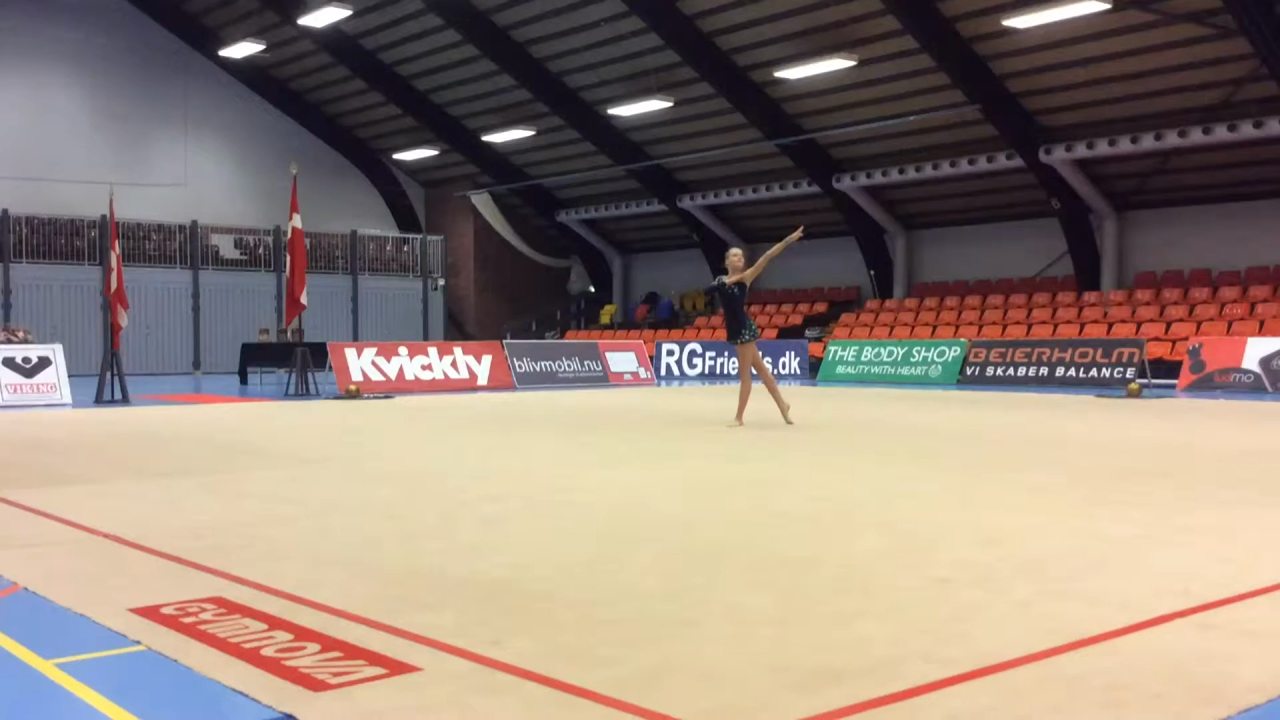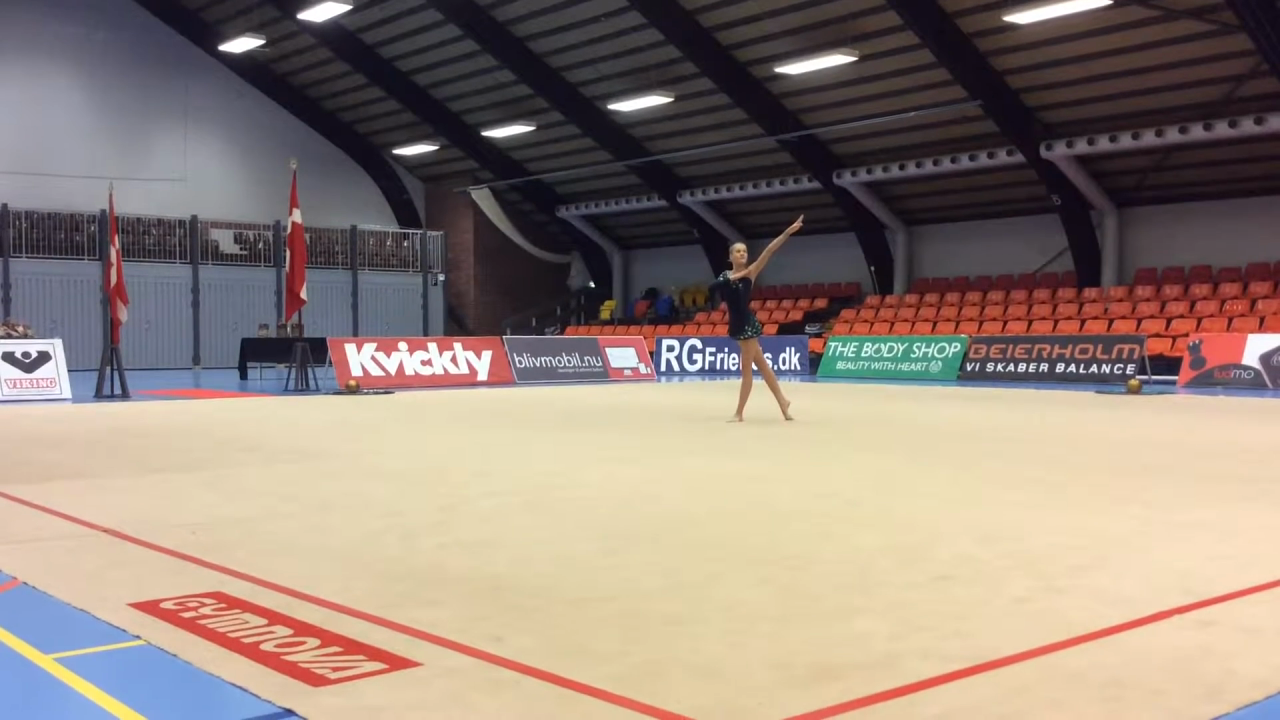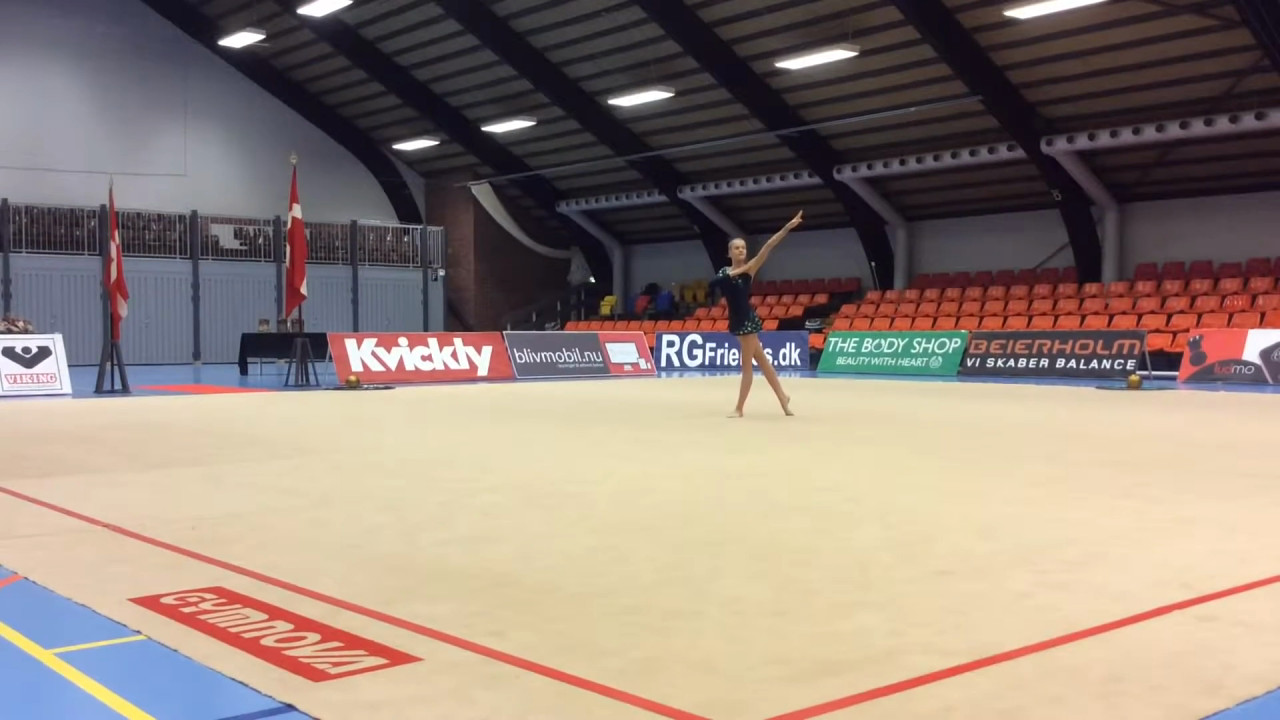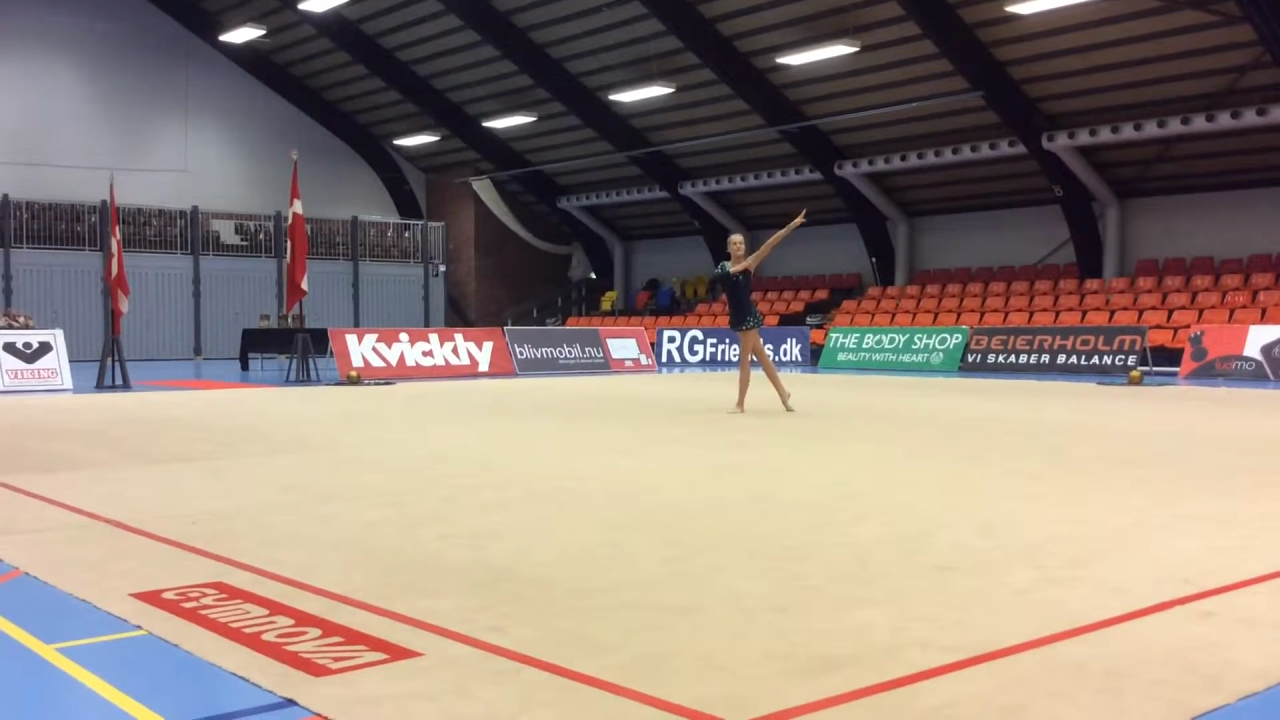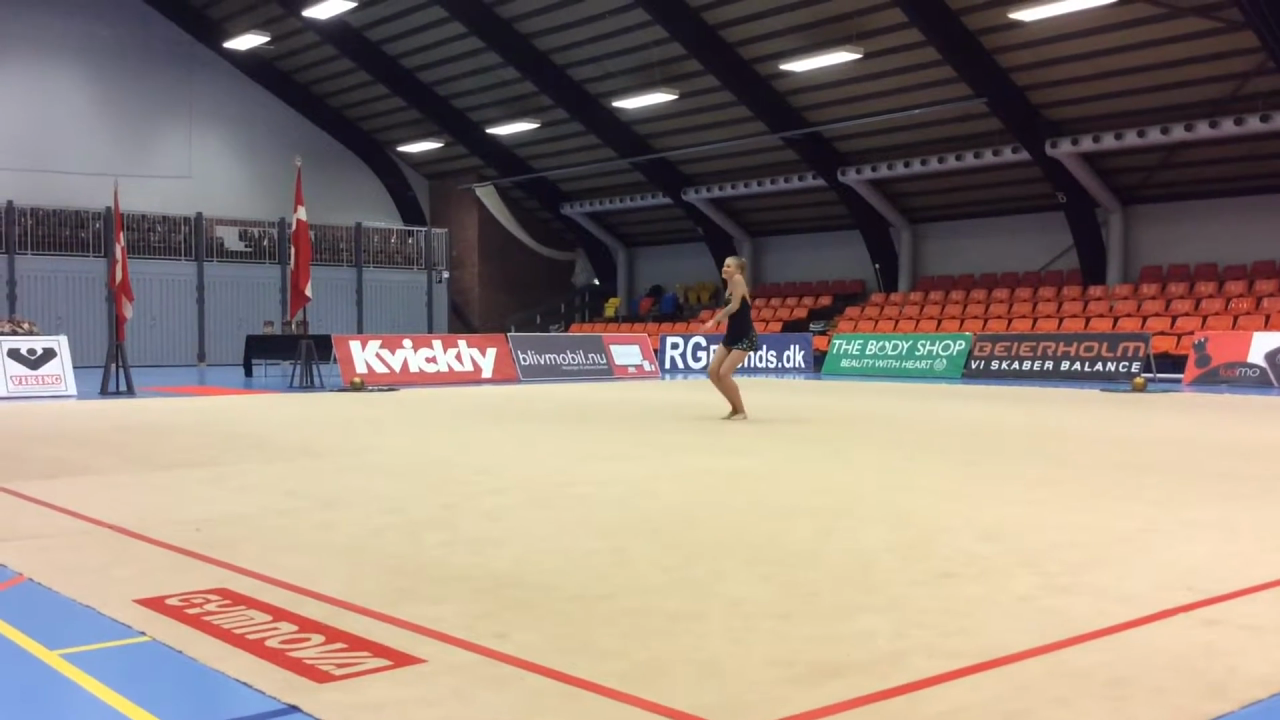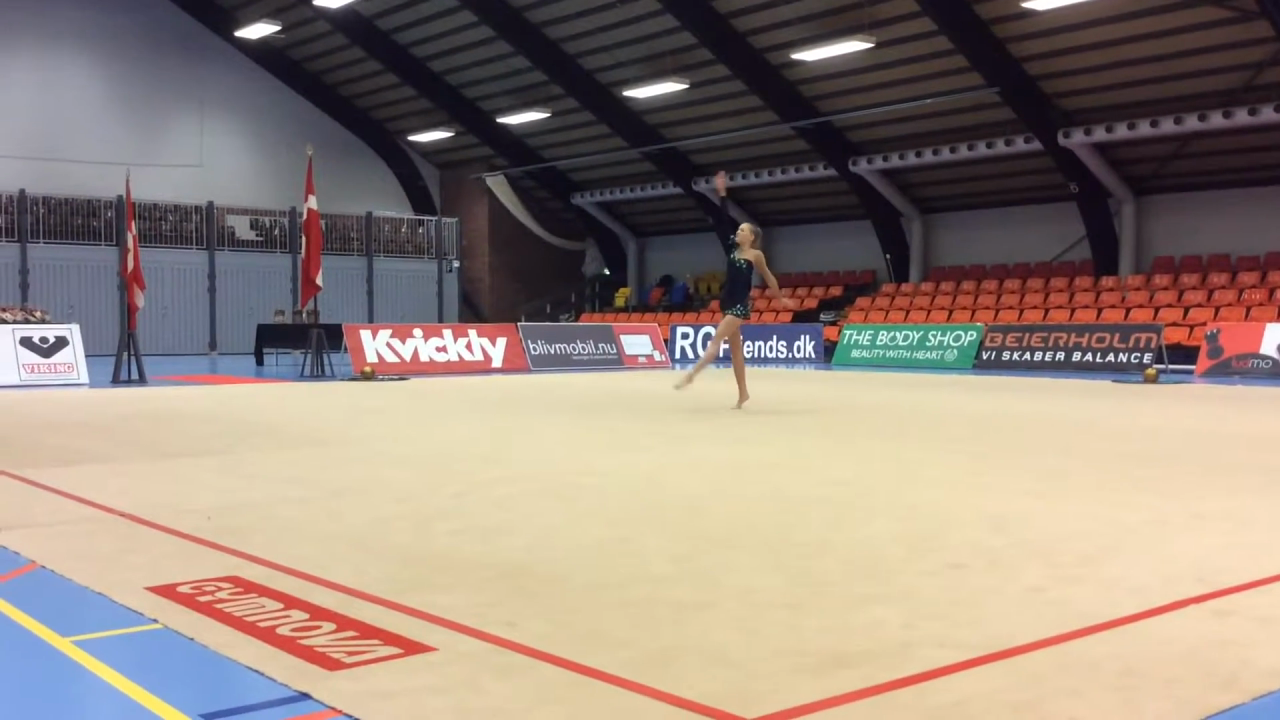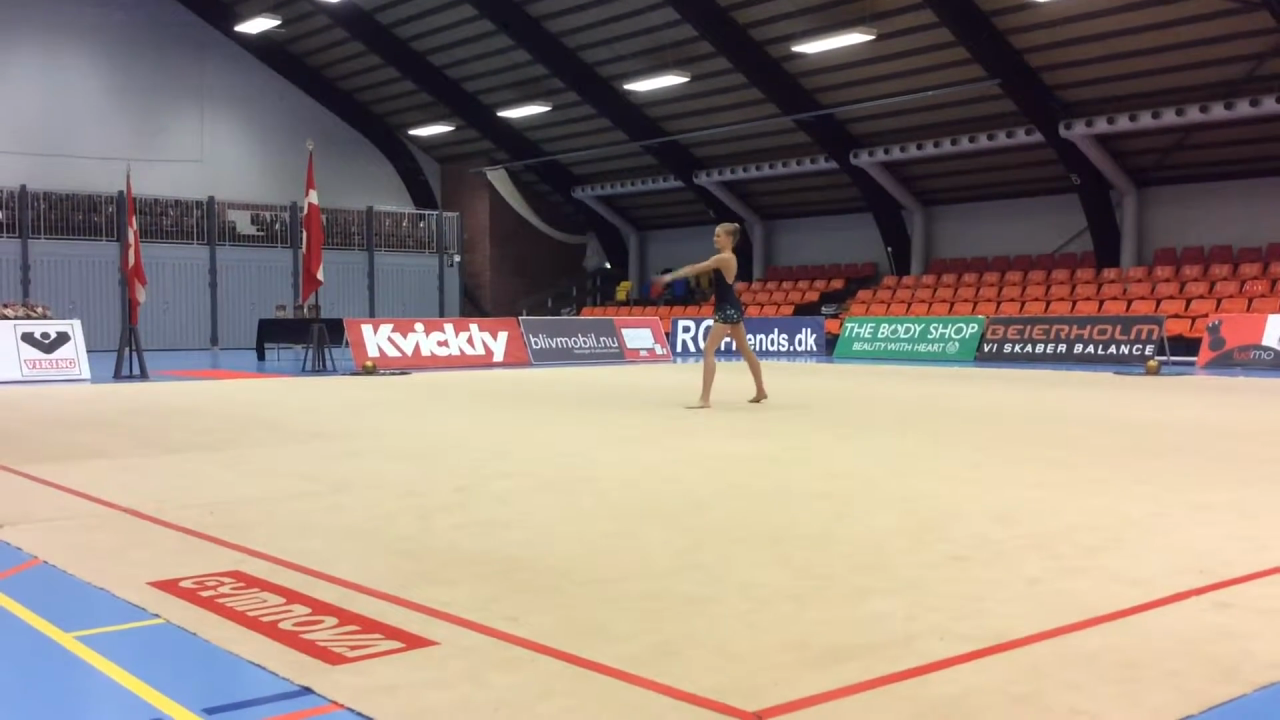
dt=0.7s
person 1, frame 1
left shoulder: (746, 277)
right shoulder: (721, 280)
left elbow: (766, 257)
left wrist: (788, 240)
right wrist: (728, 281)
left hip: (744, 327)
right hip: (733, 329)
left knee: (744, 373)
right knee: (760, 368)
left ankle: (739, 417)
right ankle: (781, 404)
person 1, frame 2
left shoulder: (750, 272)
right shoulder: (726, 275)
left elbow: (769, 250)
right elbow: (713, 288)
left wrist: (788, 232)
right wrist: (732, 278)
left hip: (748, 324)
right hip: (736, 325)
left knee: (747, 369)
right knee: (761, 365)
left ankle: (739, 413)
right ankle: (782, 401)
person 1, frame 3
left shoulder: (750, 268)
right shoulder: (725, 271)
left elbow: (768, 246)
right elbow: (713, 283)
left wrist: (787, 227)
right wrist: (732, 274)
left hip: (747, 319)
right hip: (736, 320)
left knee: (747, 364)
right knee: (761, 360)
left ankle: (739, 408)
right ankle: (782, 396)
person 1, frame 4
left shoulder: (750, 263)
right shoulder: (723, 266)
left elbow: (770, 244)
right elbow: (713, 279)
left wrist: (790, 226)
right wrist: (732, 270)
left hip: (748, 315)
right hip: (736, 316)
left knee: (744, 360)
right knee: (761, 356)
left ankle: (740, 404)
right ankle: (782, 392)
person 1, frame 5
left shoulder: (739, 280)
right shoulder: (729, 289)
left elbow: (735, 305)
left wrist: (713, 321)
left hip: (745, 338)
right hip: (730, 337)
left knee: (724, 373)
right knee: (713, 371)
left ankle: (740, 411)
right ankle: (735, 408)
person 1, frame 6
left shoulder: (756, 255)
right shoulder: (732, 246)
left elbow: (768, 278)
right elbow: (724, 219)
left wrist: (781, 298)
right wrist: (722, 192)
left hip: (739, 305)
right hip: (728, 302)
left knee: (716, 339)
right knee: (735, 351)
left ankle: (692, 375)
right ankle: (742, 393)
person 1, frame 7
left shoulder: (722, 259)
right shoulder: (730, 258)
left elbow: (697, 268)
left wrist: (671, 276)
left hip: (727, 310)
right hip: (734, 307)
left knee: (709, 351)
right knee: (745, 350)
left ankle: (704, 399)
right ankle: (761, 391)
